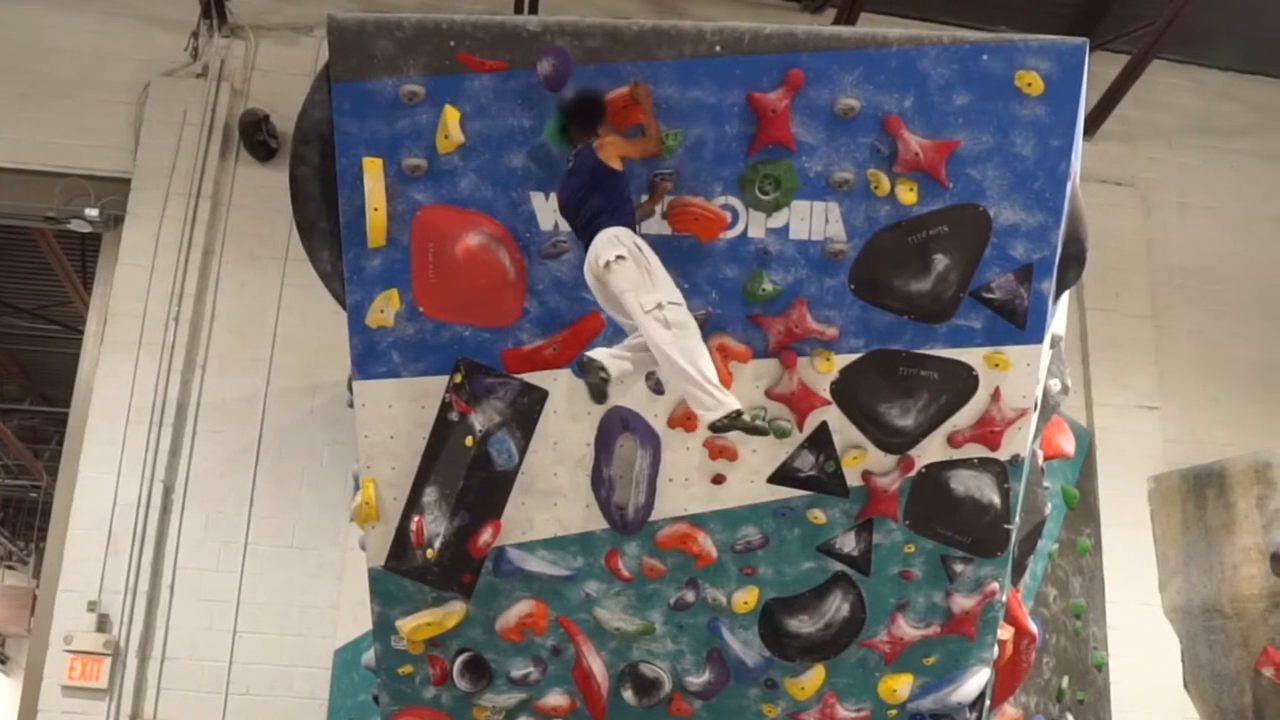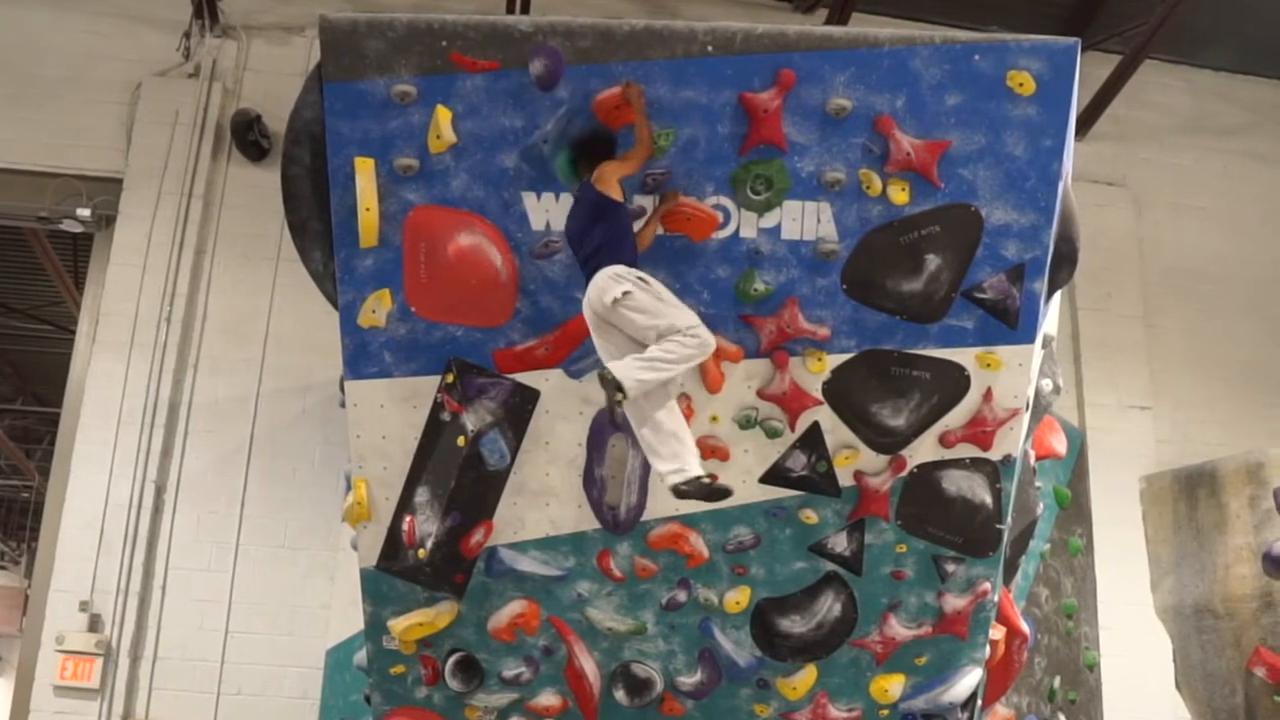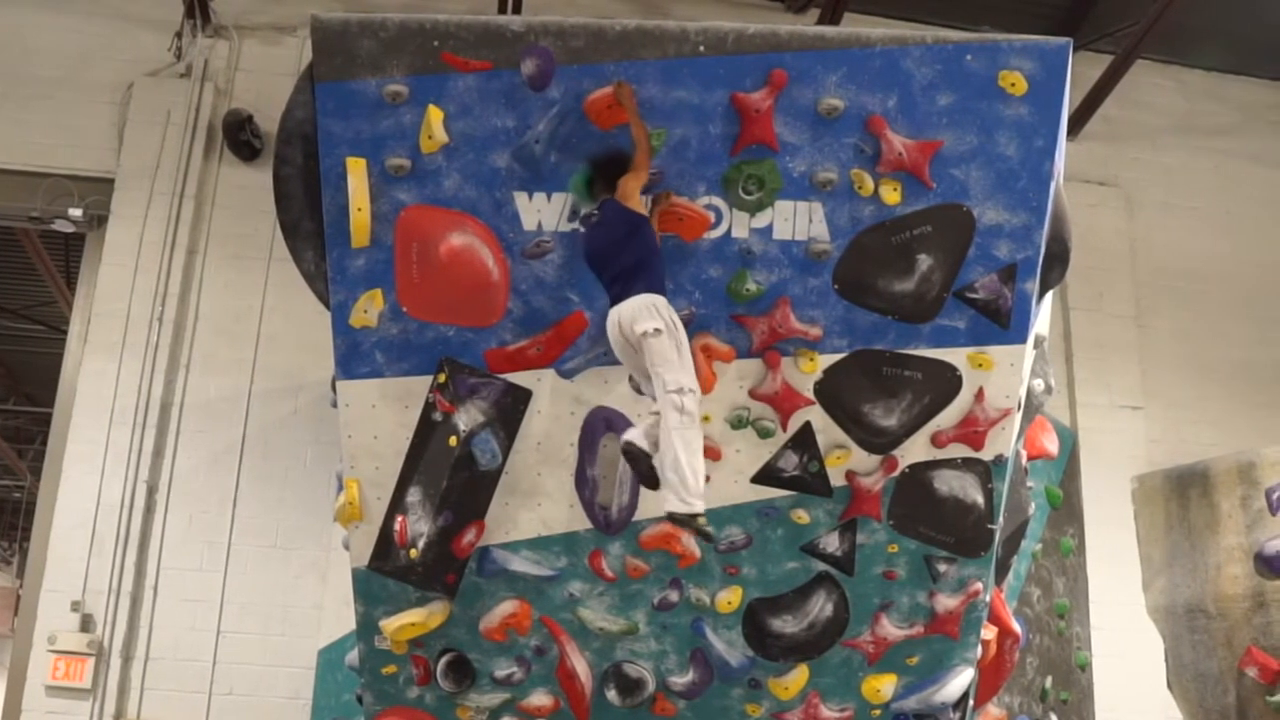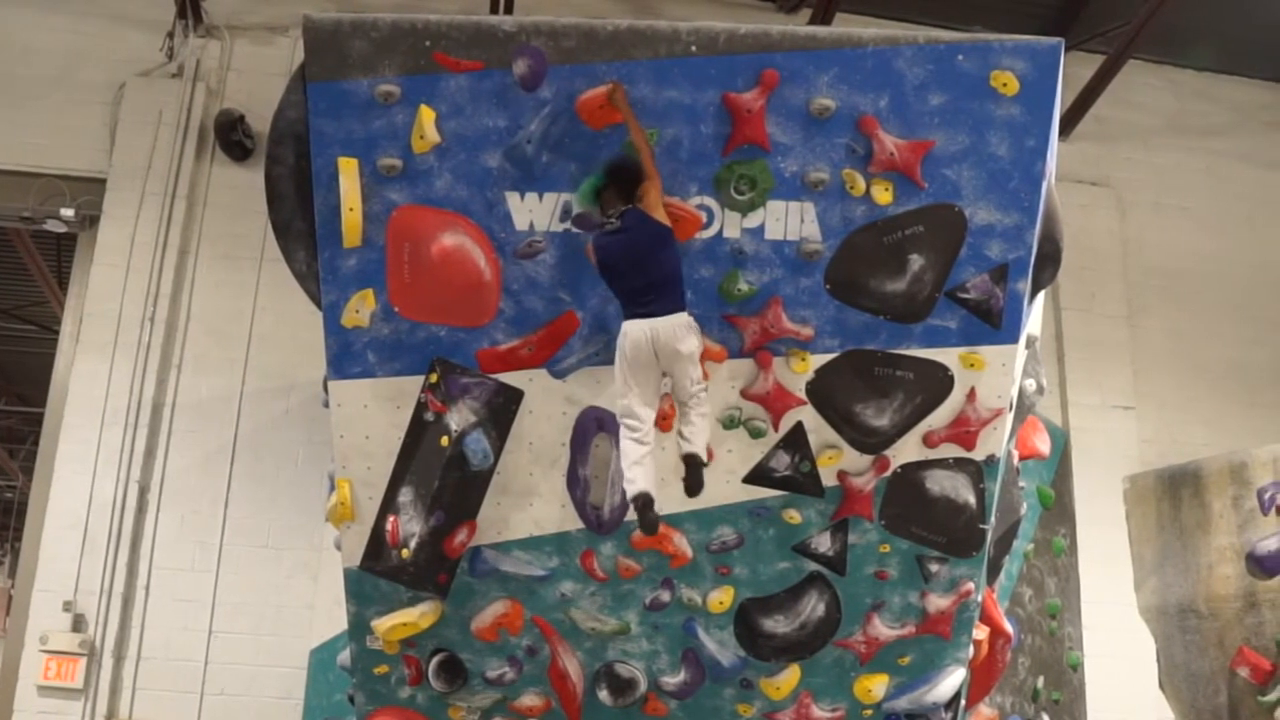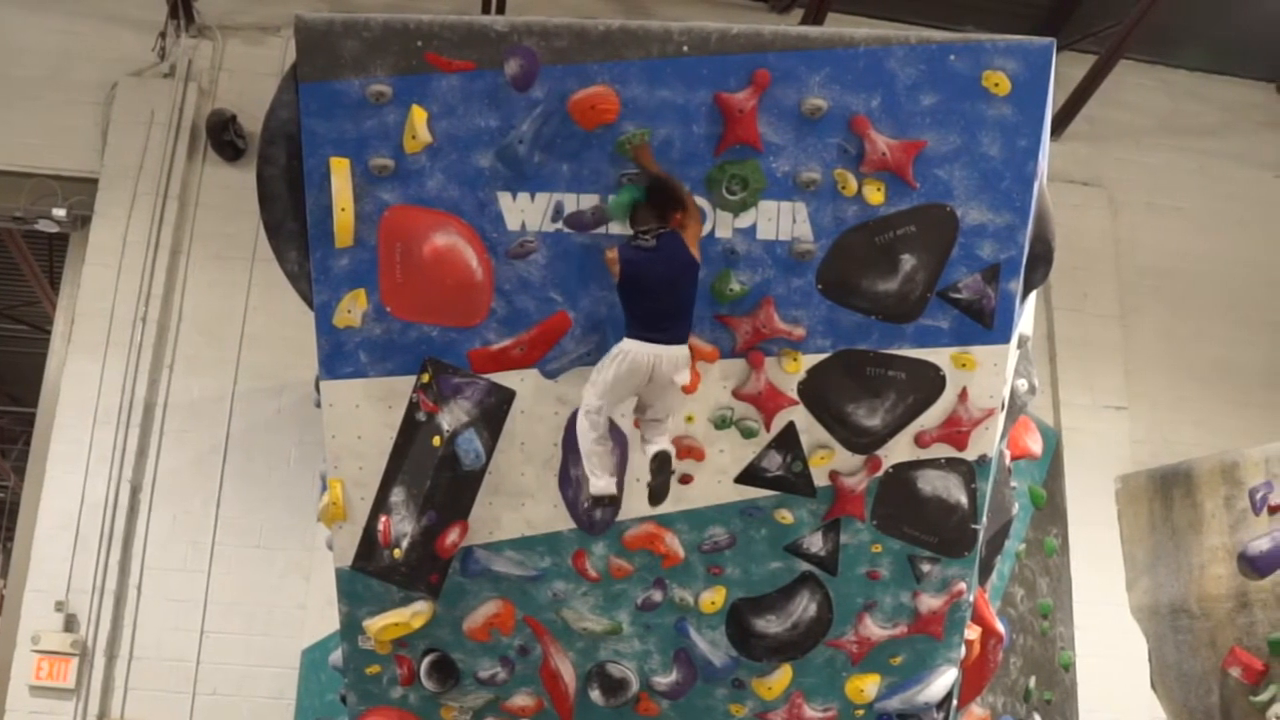
dt=0.5s
person 1, frame 1
left shoulder: (567, 184)
right shoulder: (605, 145)
right elbow: (652, 147)
left wrist: (650, 203)
right wrist: (645, 105)
left hip: (596, 258)
right hip: (615, 247)
left knee: (660, 333)
right knee: (673, 323)
left ankle: (597, 363)
right ankle: (720, 408)
person 1, frame 2
left shoulder: (578, 216)
right shoulder: (605, 175)
right elbow: (644, 150)
left wrist: (659, 210)
right wrist: (637, 107)
left hip: (596, 298)
right hip: (617, 282)
left knee: (649, 394)
right knee: (695, 338)
left ankle: (684, 474)
right ankle: (623, 377)
person 1, frame 3
left shoulder: (590, 236)
right shoulder: (624, 195)
right elbow: (644, 154)
left wrist: (653, 213)
right wrist: (631, 108)
left hip: (617, 317)
right hip: (647, 309)
left knee: (668, 398)
right knee: (680, 402)
left ankle: (639, 443)
right ankle: (685, 505)
person 1, frame 4
left shoulder: (597, 244)
right shoulder: (651, 209)
right elbow: (647, 158)
right wrist: (624, 108)
left hip: (633, 333)
right hip: (675, 326)
left knee: (635, 419)
right knee: (692, 397)
left ankle: (641, 491)
right ankle: (693, 450)
person 1, frame 5
left shoulder: (616, 257)
right shoulder: (687, 241)
right elbow: (691, 208)
right wrist: (652, 167)
left hip: (635, 351)
right hip: (675, 354)
left knee: (594, 411)
right knee: (655, 417)
left ankle: (602, 488)
right ankle: (660, 453)
